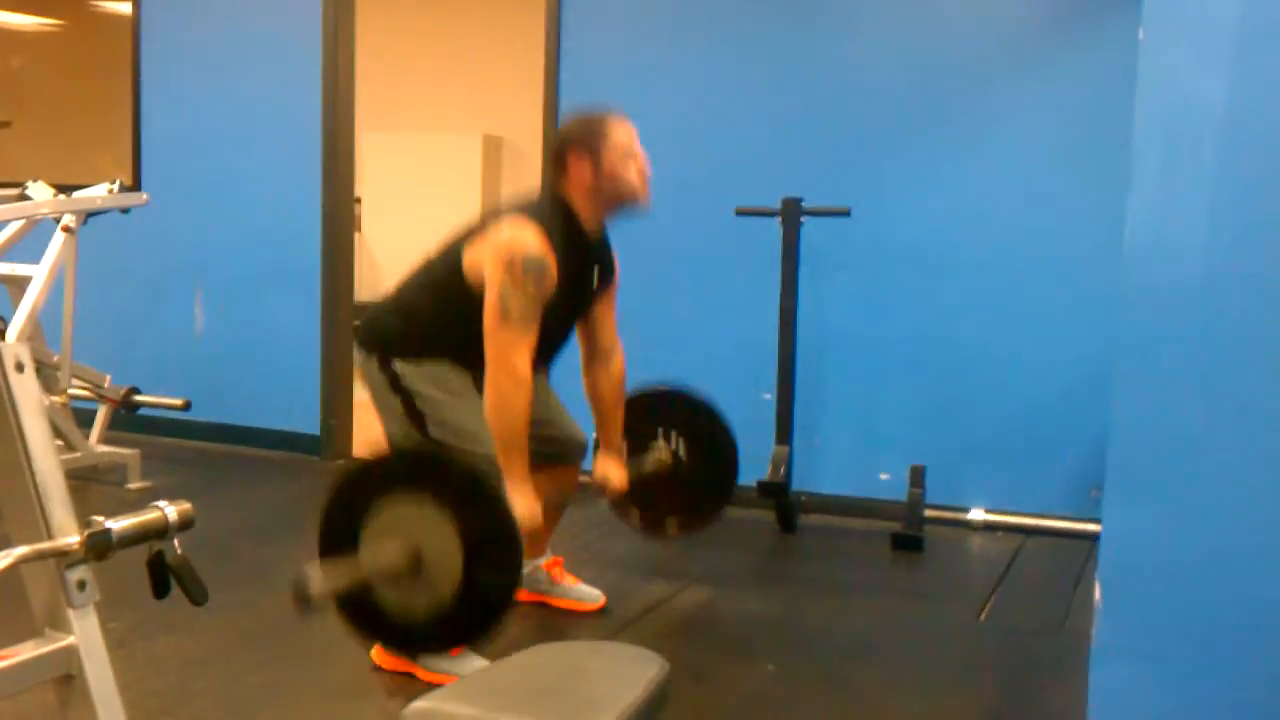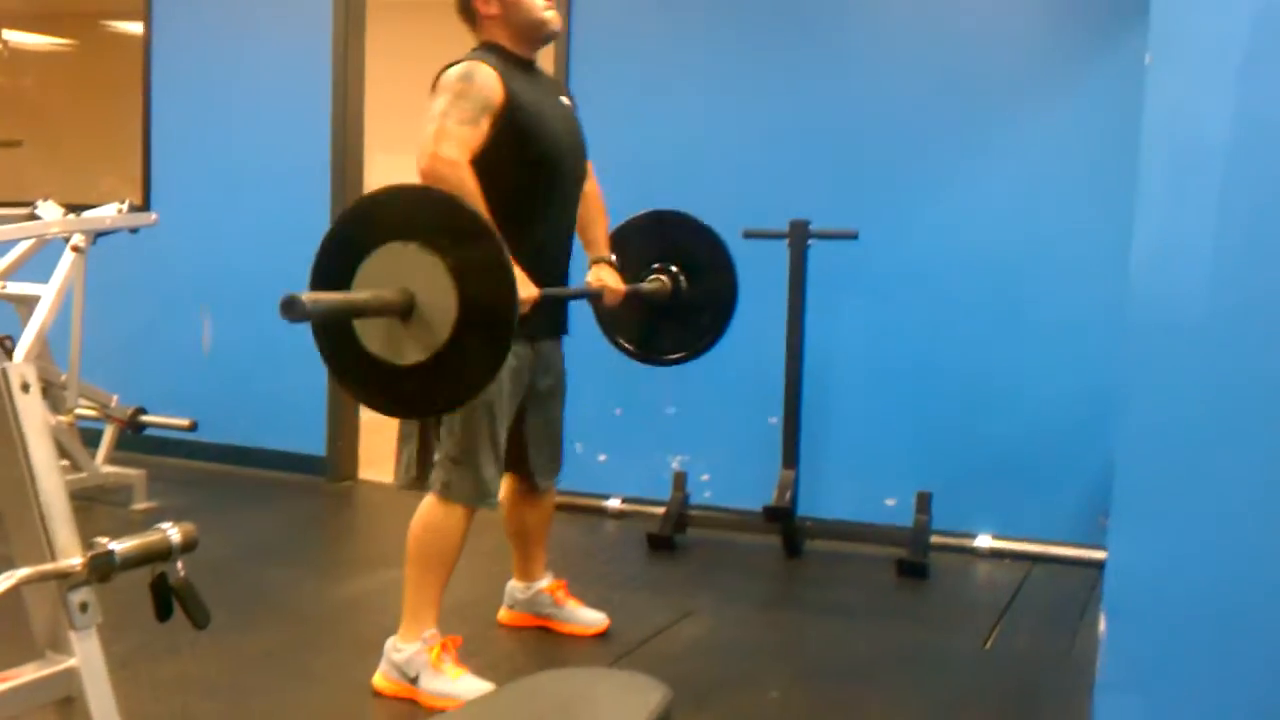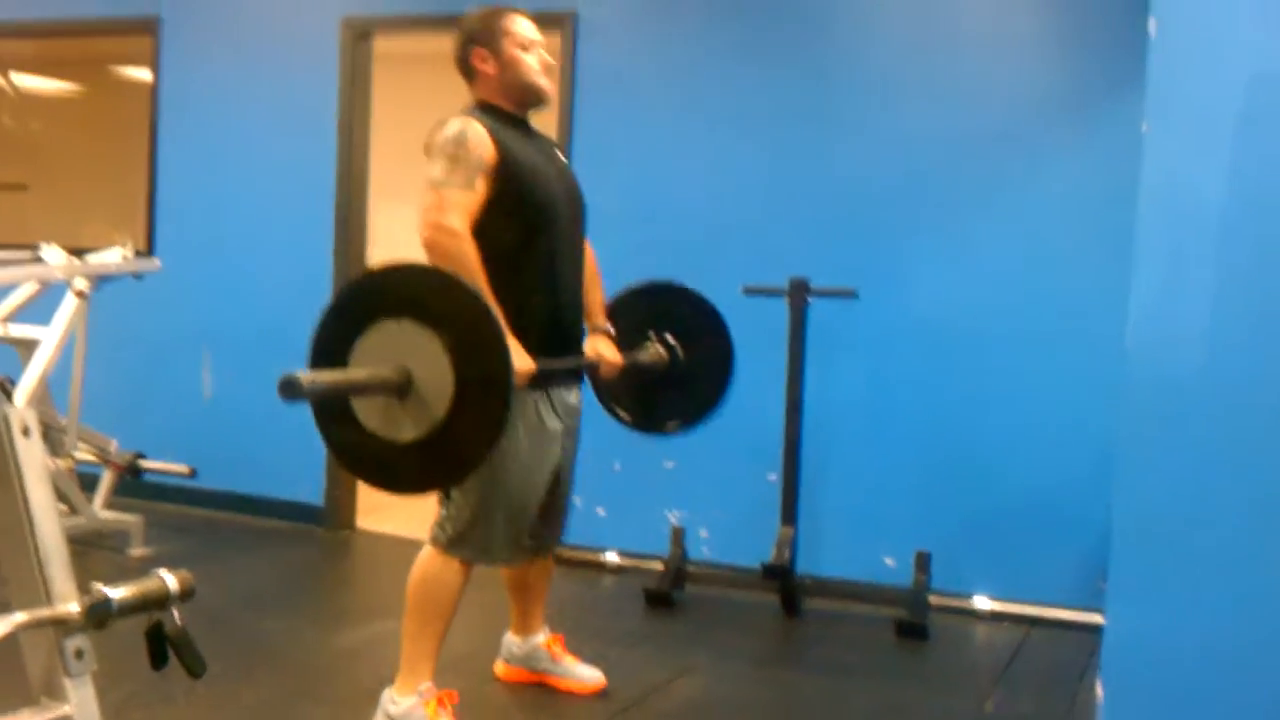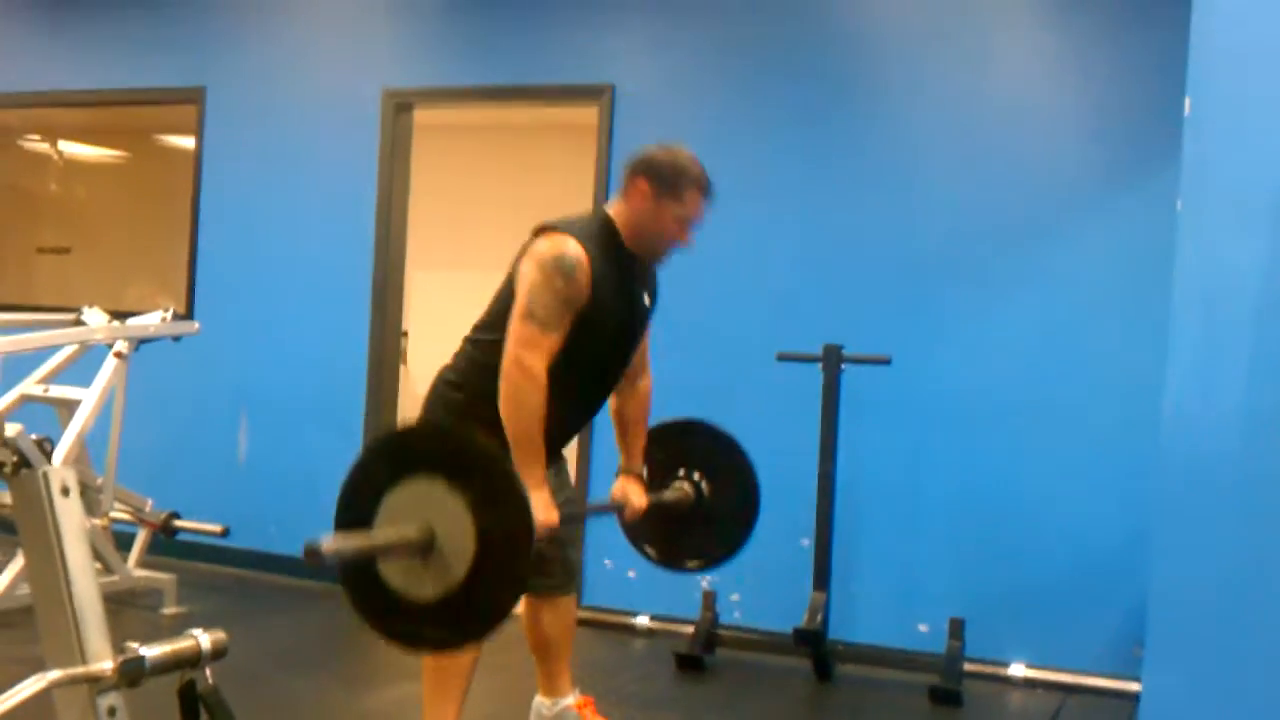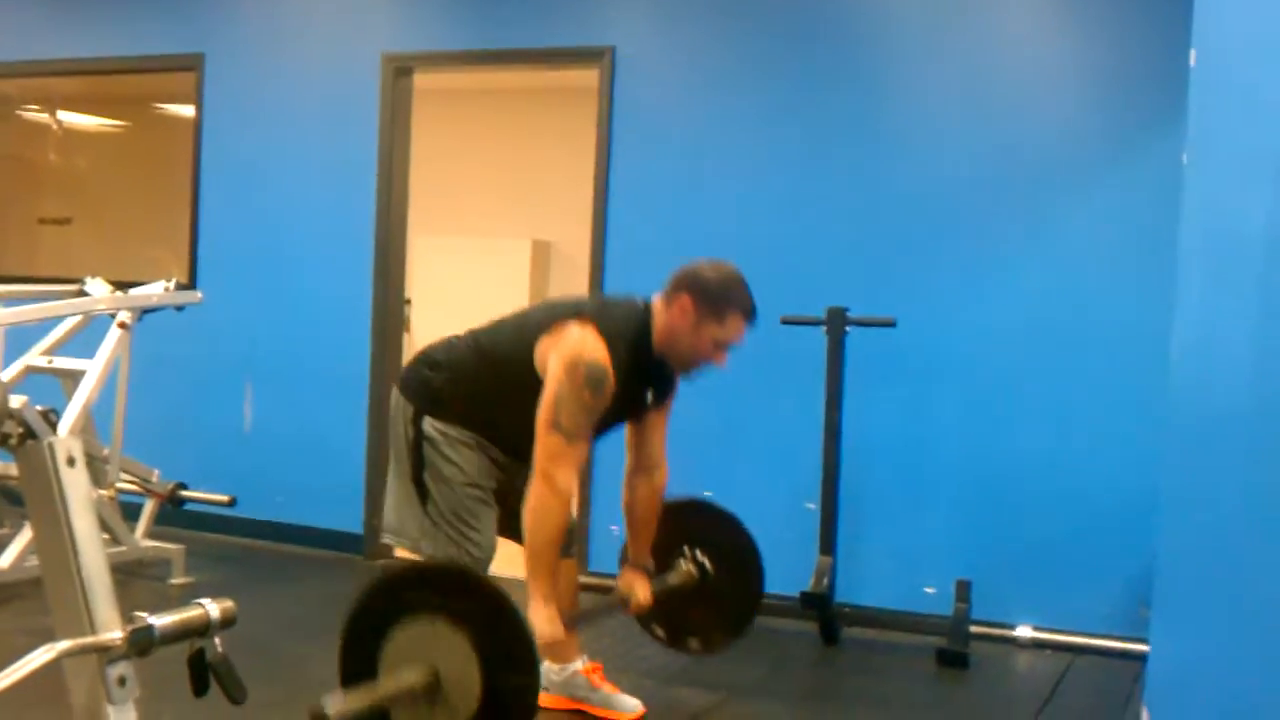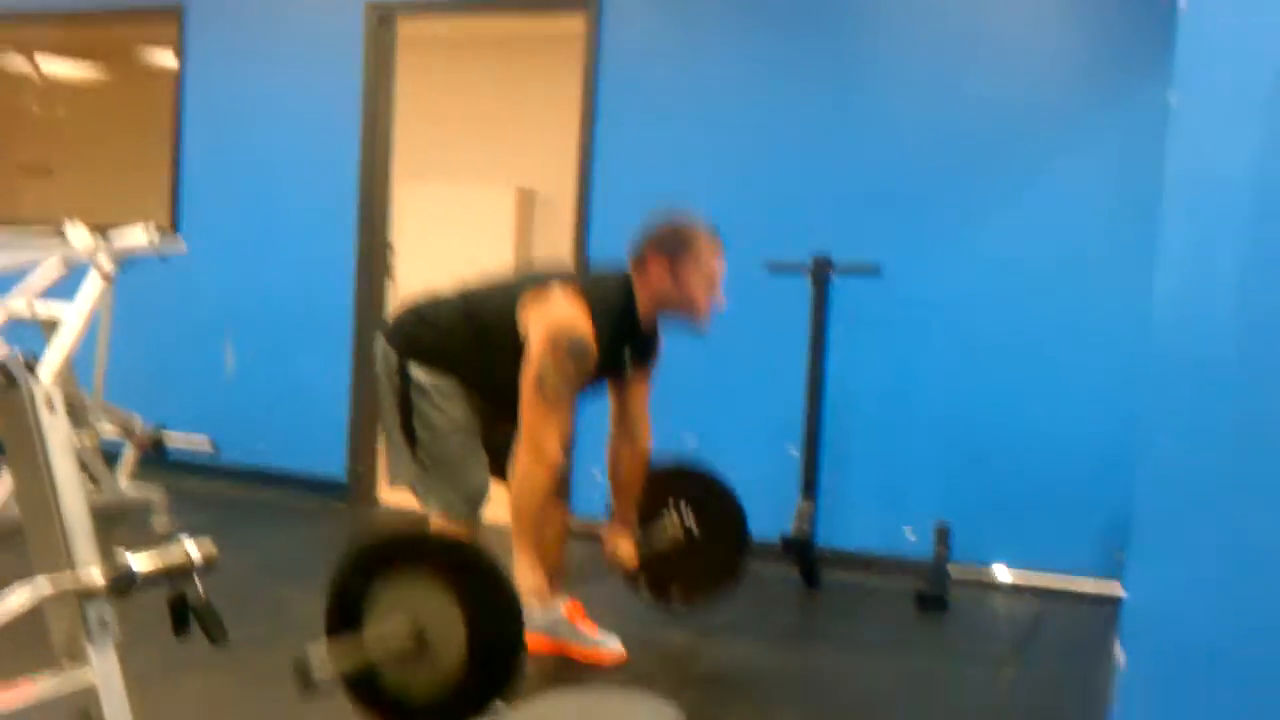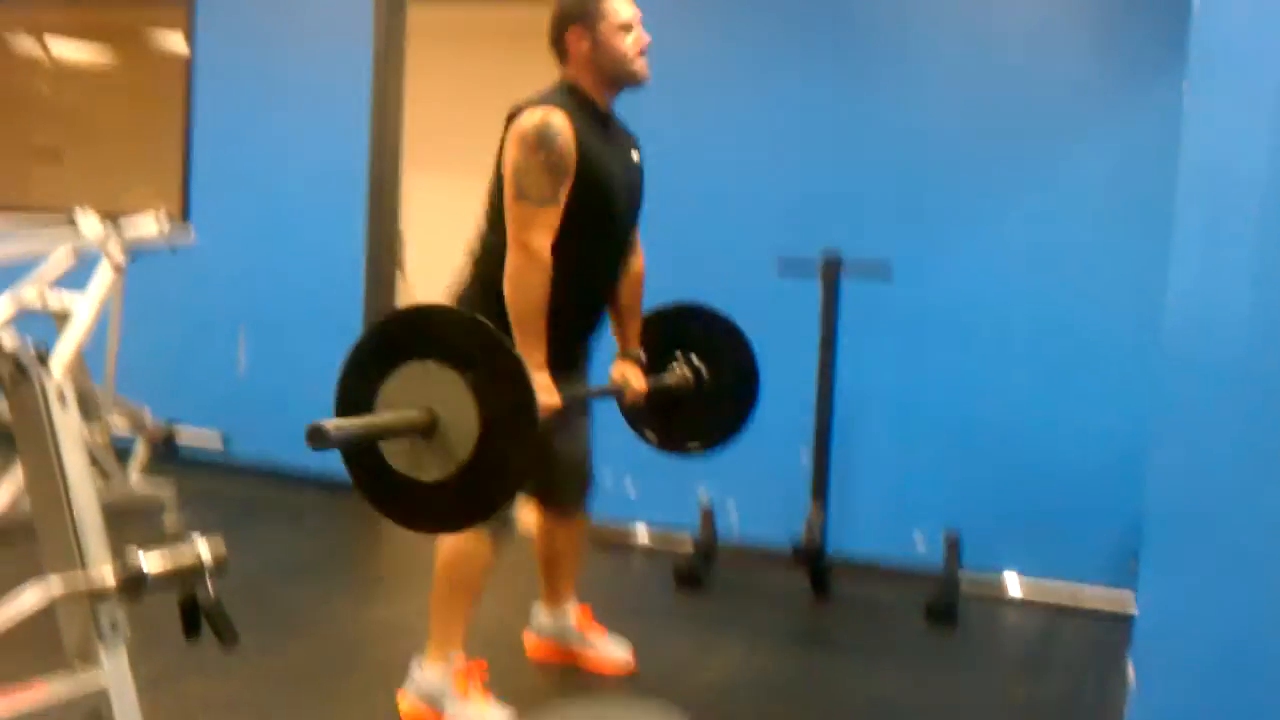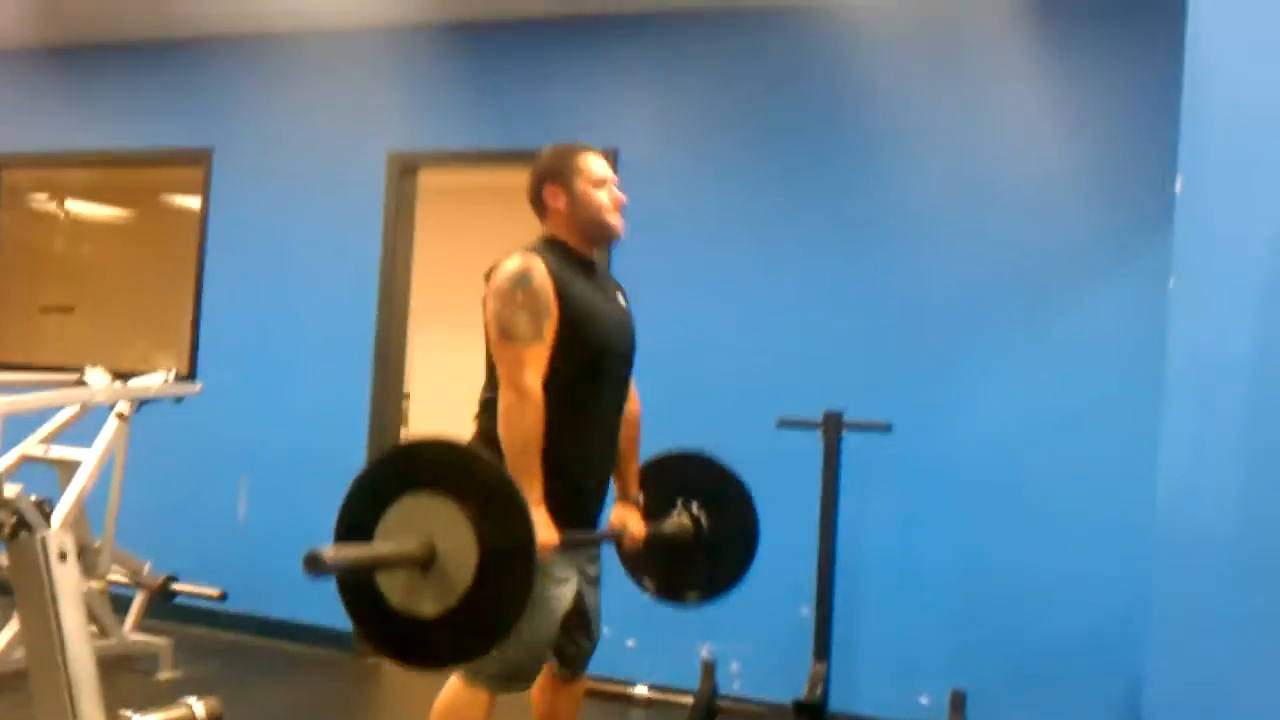
dt=0.4s
person 1, frame 1
left shoulder: (596, 252)
right shoulder: (528, 244)
left elbow: (604, 355)
right elbow: (507, 367)
left wrist: (611, 451)
right wrist: (515, 484)
left hip: (469, 356)
right hip: (407, 356)
left knee: (564, 449)
right knee: (481, 478)
left ankle: (534, 573)
person 1, frame 2
left shoulder: (549, 90)
right shoulder: (476, 78)
left elbow: (580, 178)
right elbow: (440, 159)
left wrist: (602, 259)
right wrist: (500, 269)
left hip: (539, 313)
left knee: (539, 466)
right knee: (463, 477)
left ankle: (531, 590)
right ankle: (411, 651)
person 1, frame 3
left shoulder: (543, 147)
right shoulder: (468, 135)
left elbow: (575, 247)
right elbow: (444, 230)
left wrist: (599, 333)
right wrist: (498, 343)
left hip: (557, 370)
right hip: (503, 370)
left knee: (542, 524)
right knee: (465, 532)
left ankle: (526, 643)
person 1, frame 4
left shoulder: (640, 276)
right shoulder: (566, 255)
left elbow: (632, 380)
right elbow: (523, 366)
left wrist: (631, 471)
right wrist: (529, 485)
left hip: (538, 446)
right hip: (477, 436)
left knee: (557, 577)
person 1, frame 5
left shoulder: (660, 368)
right shoulder: (592, 352)
left elbow: (648, 472)
right elbow: (554, 480)
left wrist: (638, 565)
right wrist: (538, 601)
left hip: (505, 425)
right hip: (441, 412)
left knee: (559, 544)
right knee: (462, 557)
left ankle: (566, 673)
person 1, frame 6
left shoulder: (640, 333)
right shoulder: (575, 322)
left elbow: (632, 437)
right elbow: (538, 445)
left wrist: (624, 525)
right wrist: (524, 560)
left hip: (486, 374)
right hip: (425, 363)
left knee: (553, 486)
right knee: (457, 500)
left ankle: (550, 615)
person 1, frame 7
left shoulder: (623, 143)
right shoulder: (548, 126)
left elbow: (628, 259)
right elbow: (529, 250)
left wrist: (629, 354)
right wrist: (530, 370)
left hip: (561, 353)
right hip: (499, 341)
left knee: (568, 490)
left ankle: (557, 620)
person 1, frame 8
left shoulder: (609, 290)
right shoulder: (526, 275)
left elbow: (625, 403)
right elbow: (520, 394)
left wrist: (630, 500)
right wrist: (529, 511)
left hip: (575, 514)
right hip: (526, 514)
left knee: (571, 658)
right knee: (492, 666)
